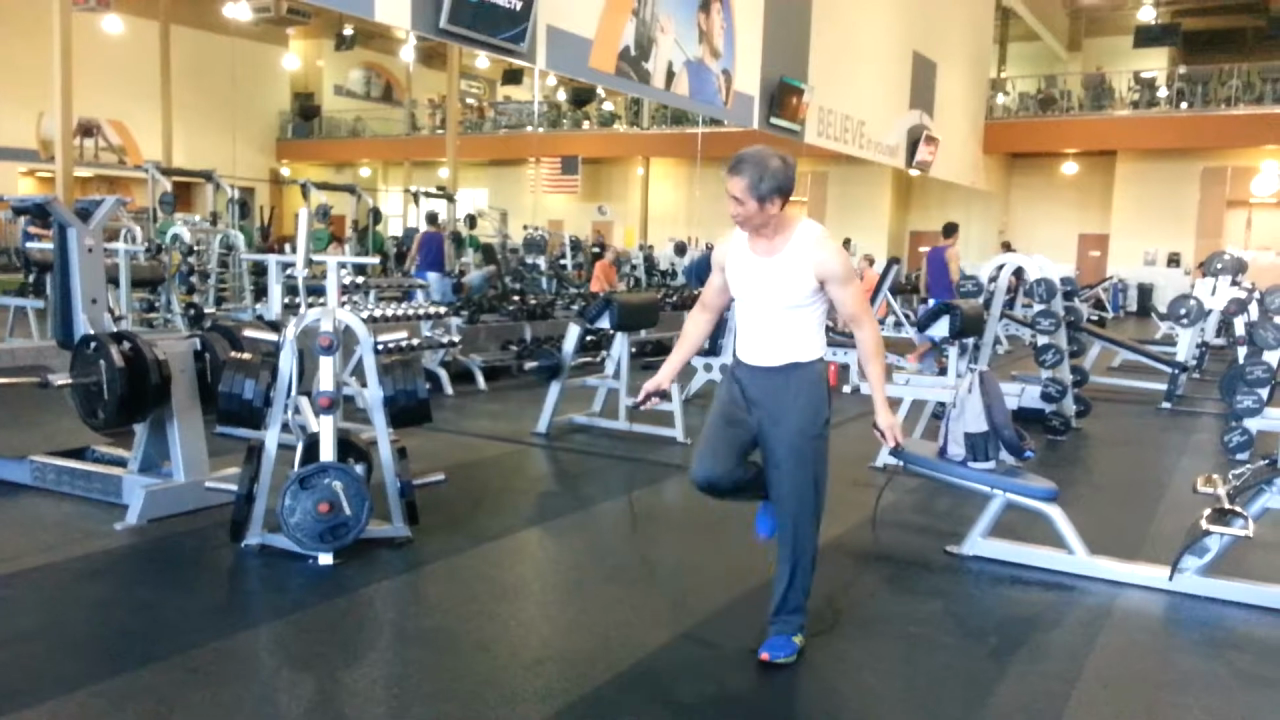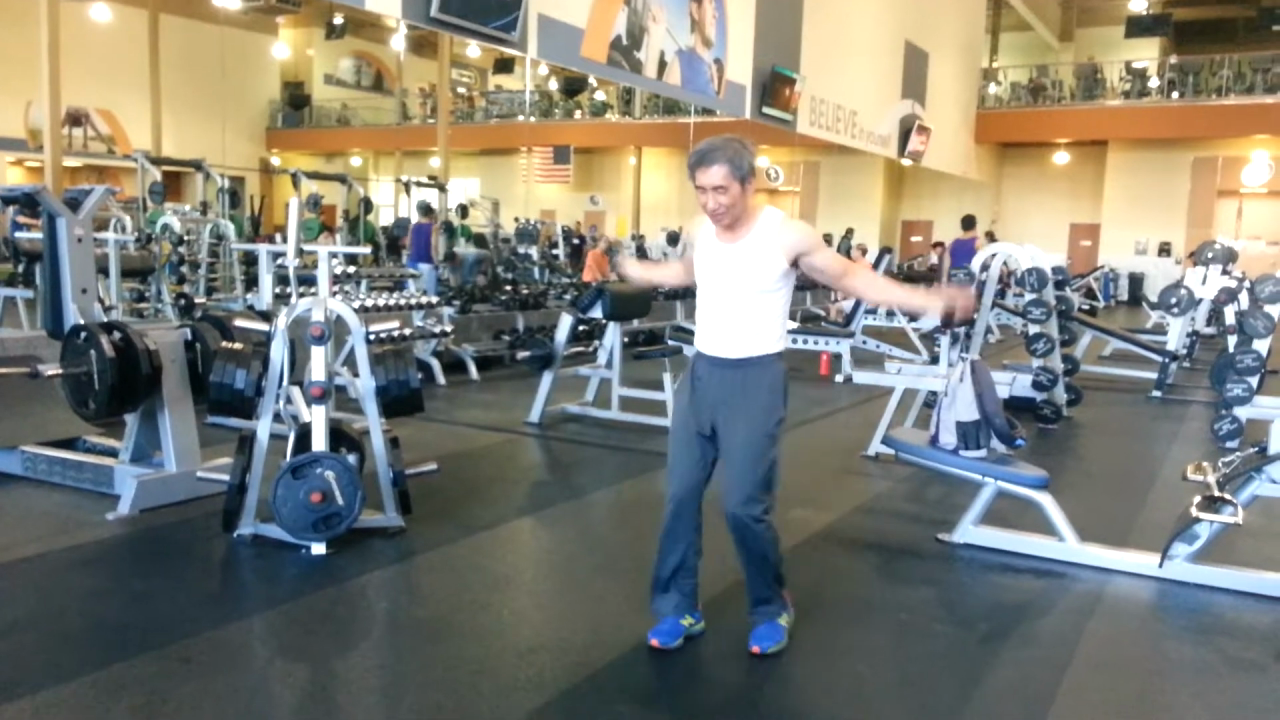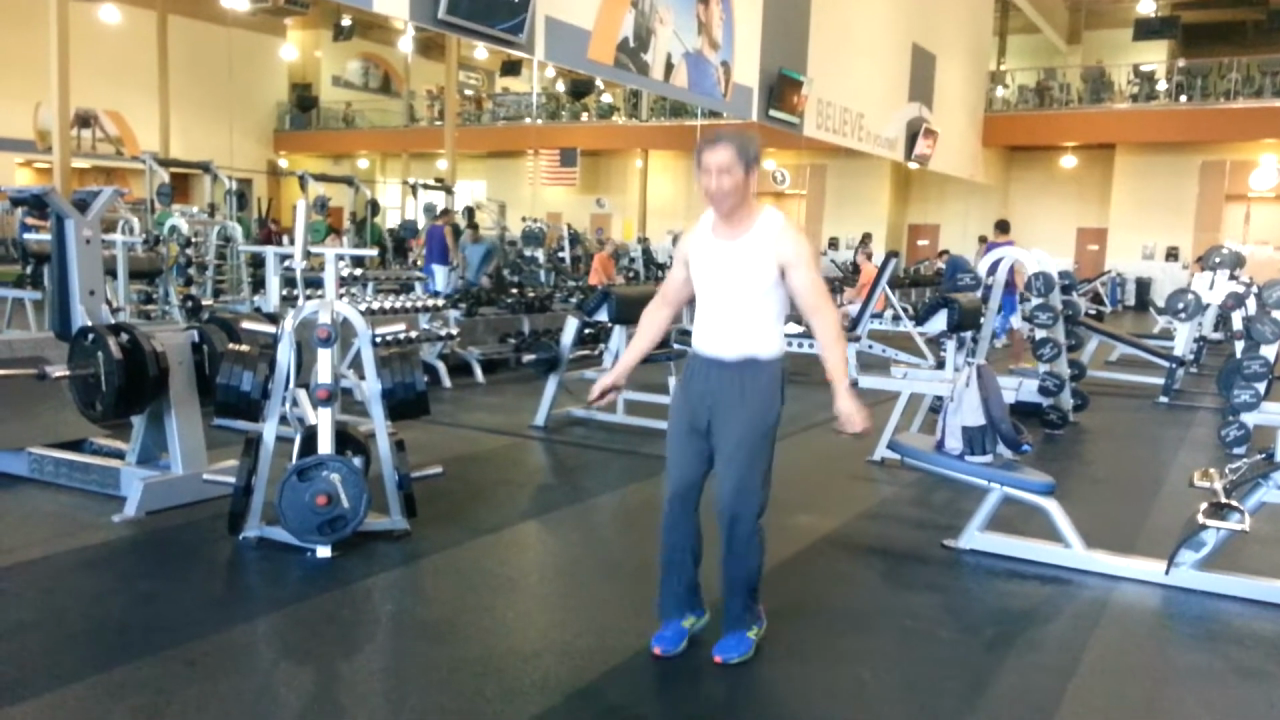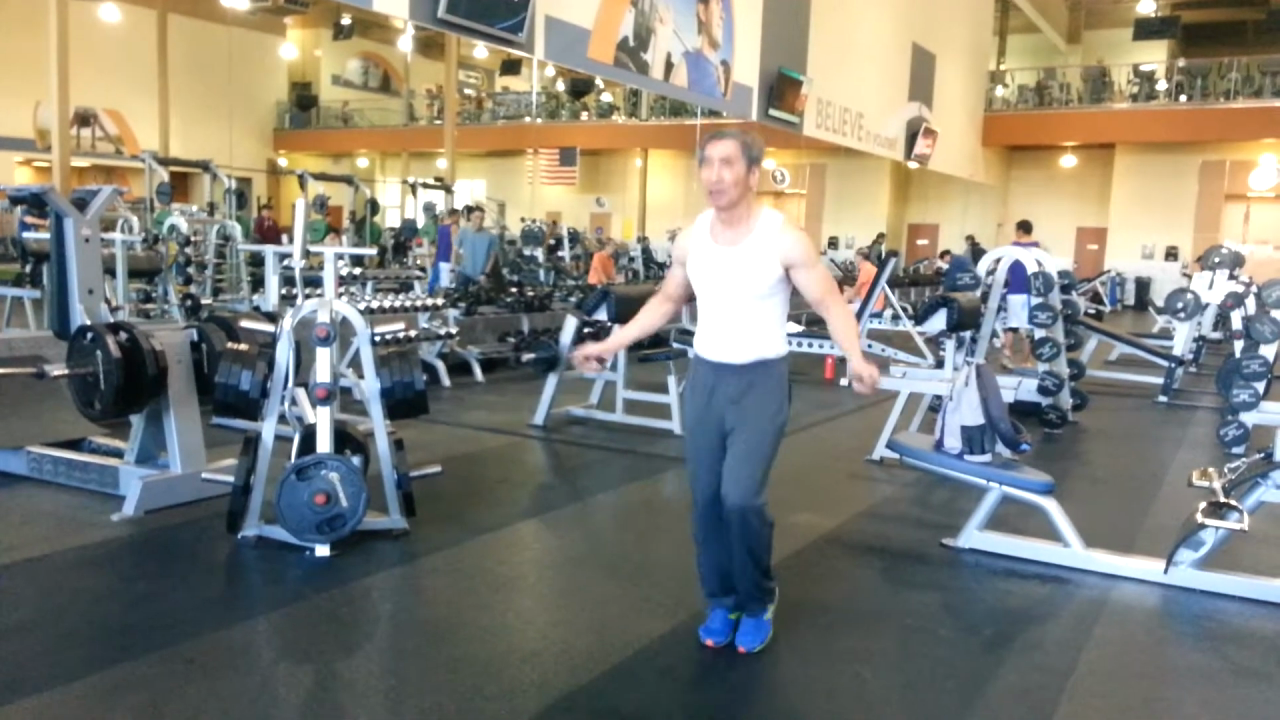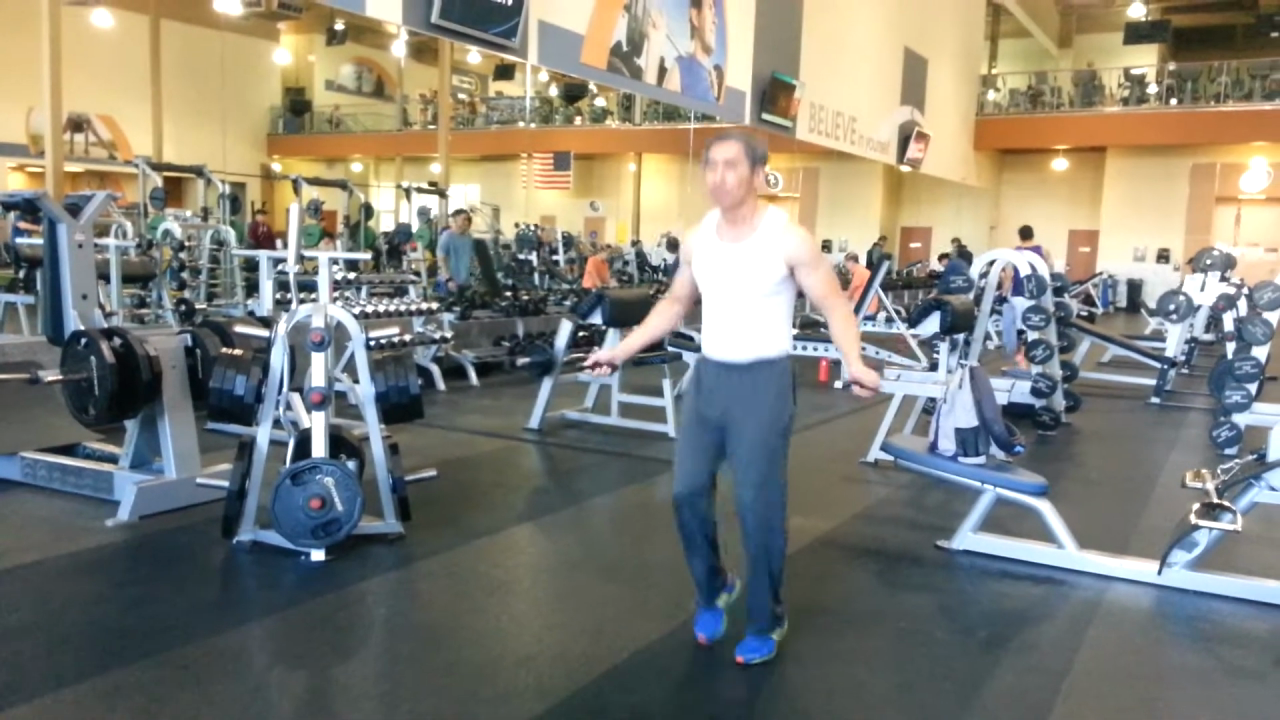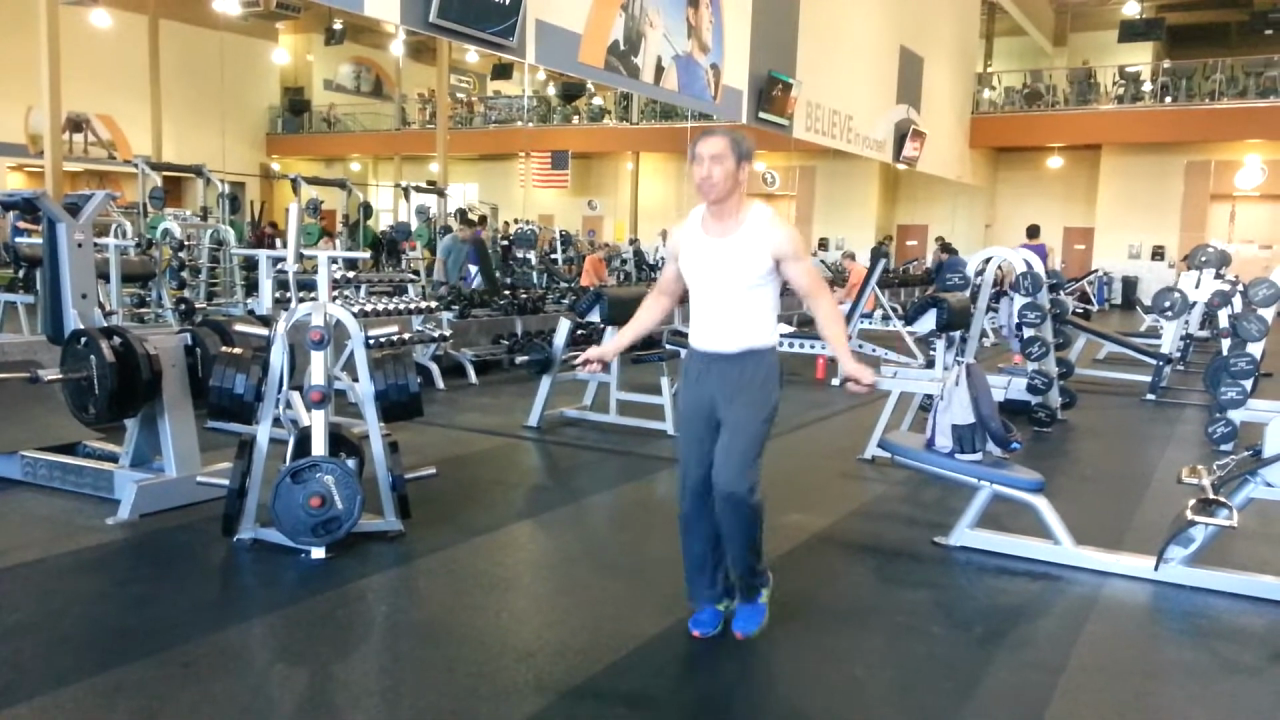
dt=0.4s
person 1, frame 1
left shoulder: (821, 250)
right shoulder: (729, 248)
left elbow: (862, 325)
right elbow: (705, 311)
left wrist: (881, 404)
right wrist: (667, 372)
left hip: (798, 384)
right hip: (742, 378)
left knee: (797, 510)
right knee: (709, 472)
left ankle: (787, 624)
right ankle: (766, 489)
person 1, frame 2
left shoulder: (787, 235)
right shoulder: (699, 232)
left elbow: (851, 277)
left wrist: (926, 300)
right wrist: (636, 272)
left hip: (756, 377)
right hip: (701, 372)
left knee: (742, 504)
right knee: (681, 497)
left ankle: (771, 607)
right ankle: (678, 607)
person 1, frame 3
left shoulder: (784, 239)
right shoulder: (697, 239)
left elbow: (822, 318)
right elbow: (665, 305)
left wrist: (843, 394)
right wrist: (622, 369)
left hip: (753, 379)
right hip: (700, 375)
left knee: (737, 507)
right knee: (678, 499)
left ankle: (744, 620)
right ankle: (681, 610)
person 1, frame 4
left shoulder: (785, 239)
right shoulder: (690, 239)
left elbow: (828, 302)
right elbow: (667, 299)
left wrist: (855, 358)
right wrist: (613, 343)
left hip: (760, 380)
right hip: (706, 378)
left knee: (740, 500)
right knee: (707, 504)
left ankle: (757, 603)
right ankle: (723, 602)
person 1, frame 5
left shoulder: (789, 238)
right shoulder: (696, 239)
left elbow: (832, 304)
right elbow: (676, 303)
left wrist: (854, 362)
right wrist: (622, 350)
left hip: (764, 380)
right hip: (709, 377)
left knee: (759, 508)
right knee: (688, 494)
left ankle: (766, 622)
right ankle: (713, 590)
person 1, frame 6
left shoulder: (775, 233)
right shoulder: (682, 237)
left elbow: (818, 298)
right elbow: (663, 298)
left wrist: (846, 360)
right wrist: (613, 346)
left hip: (753, 370)
right hip: (699, 369)
left knee: (733, 486)
right knee: (696, 493)
left ankle: (752, 587)
right ankle: (711, 594)
